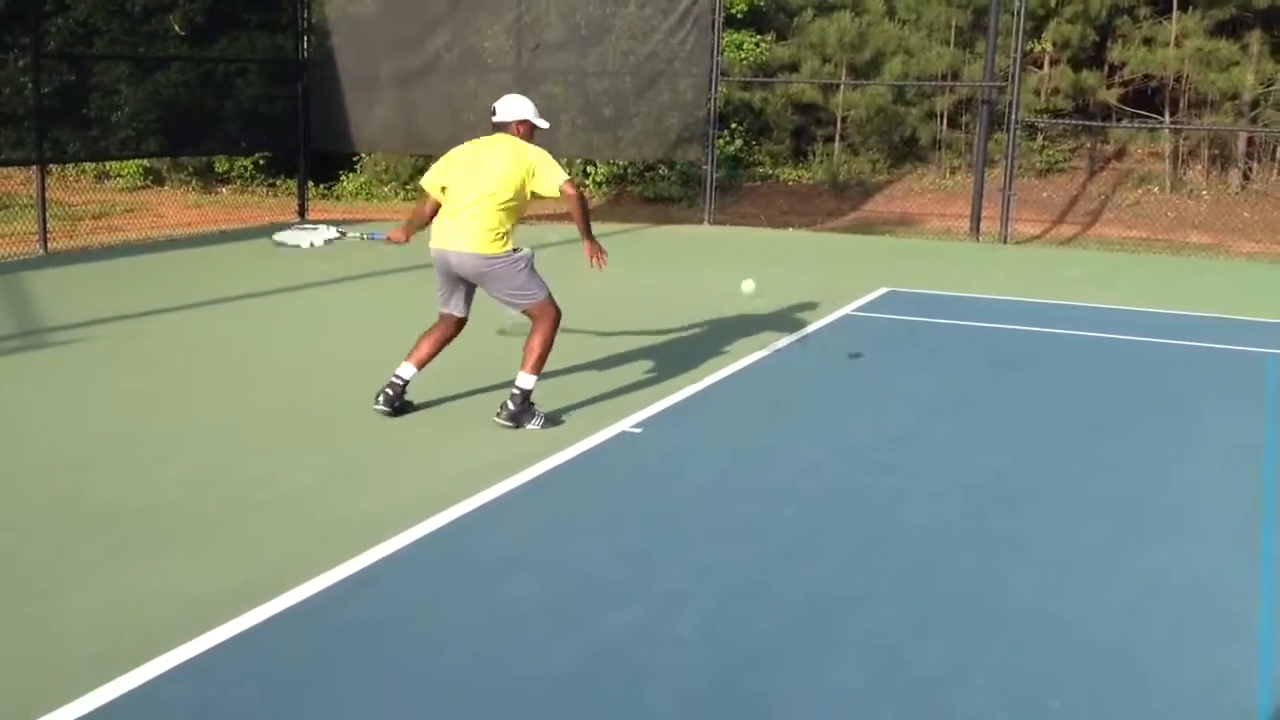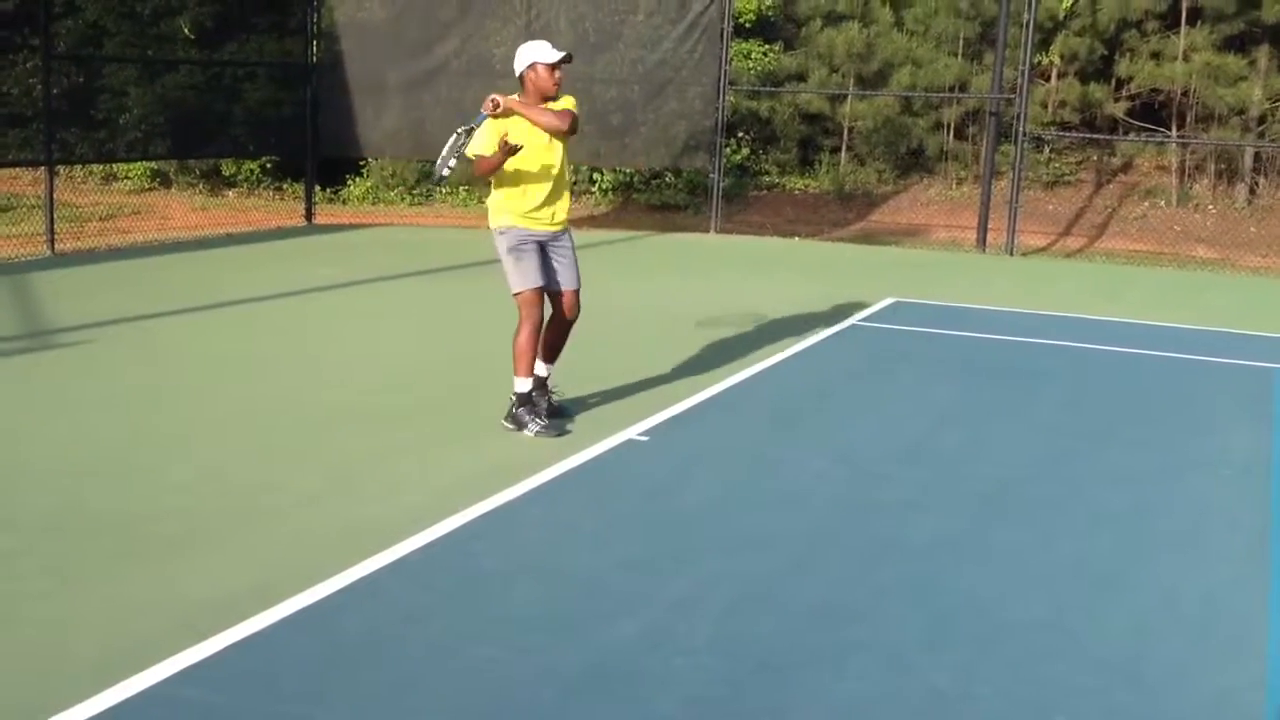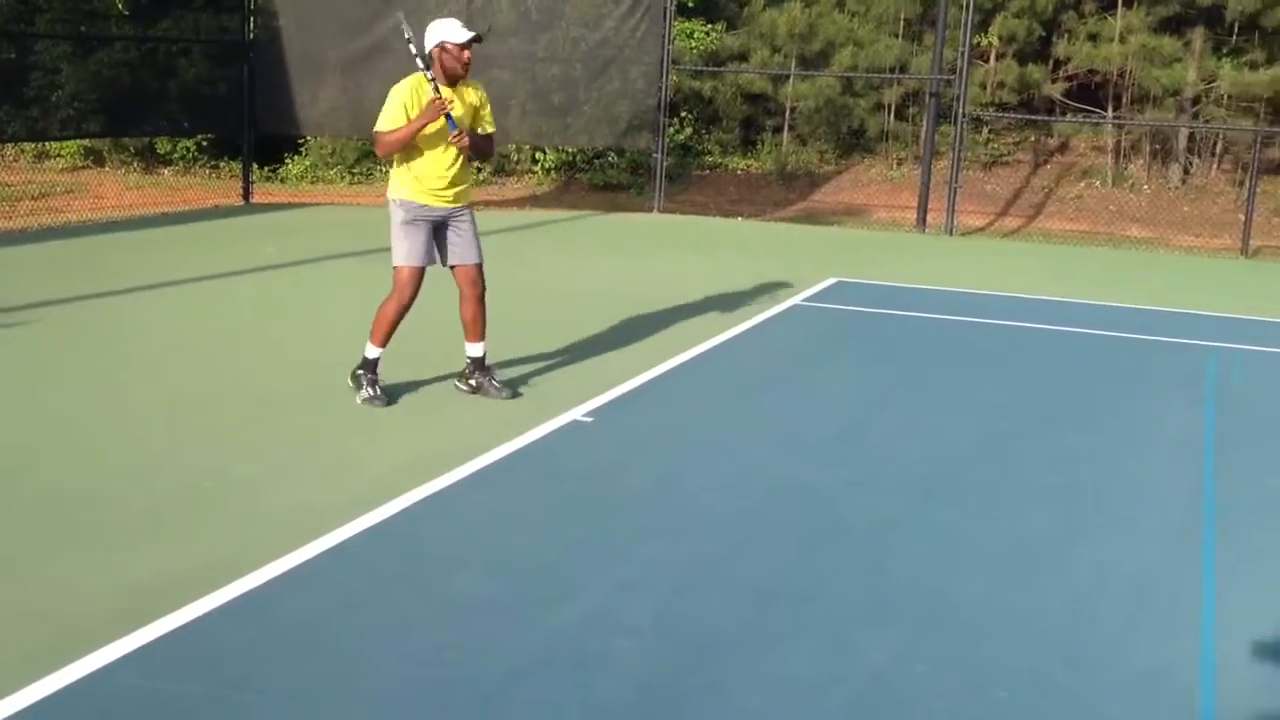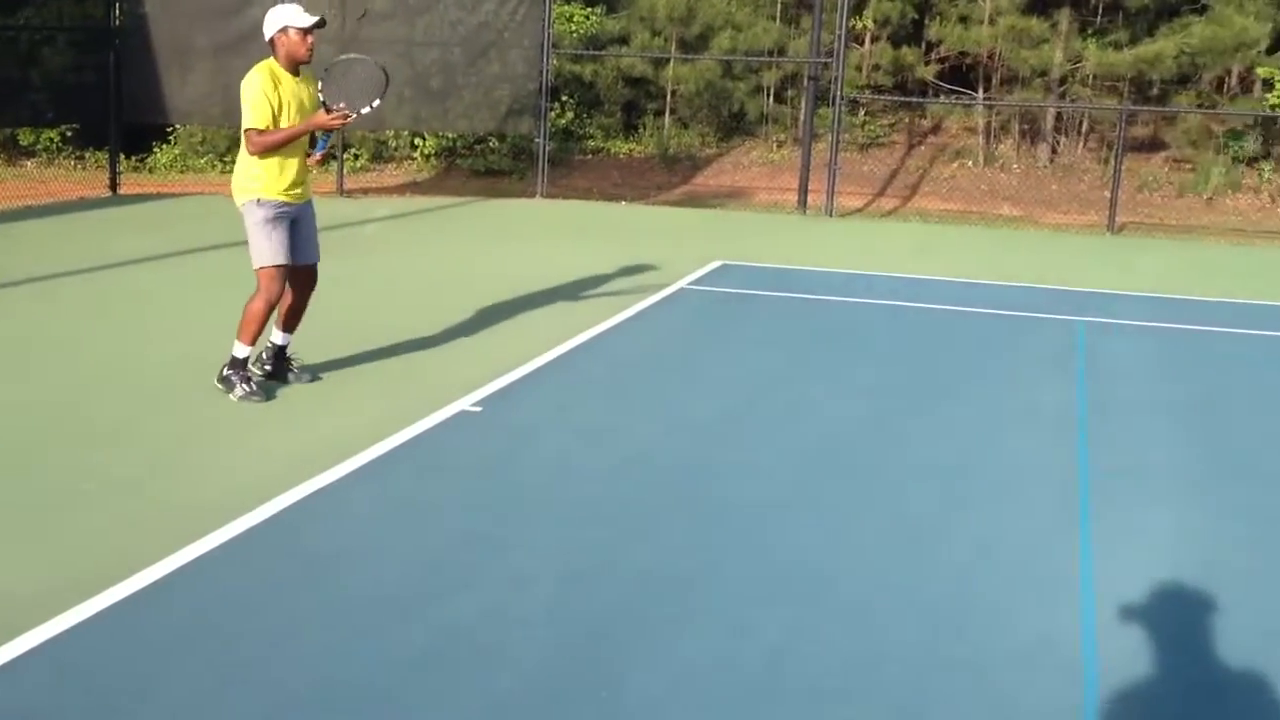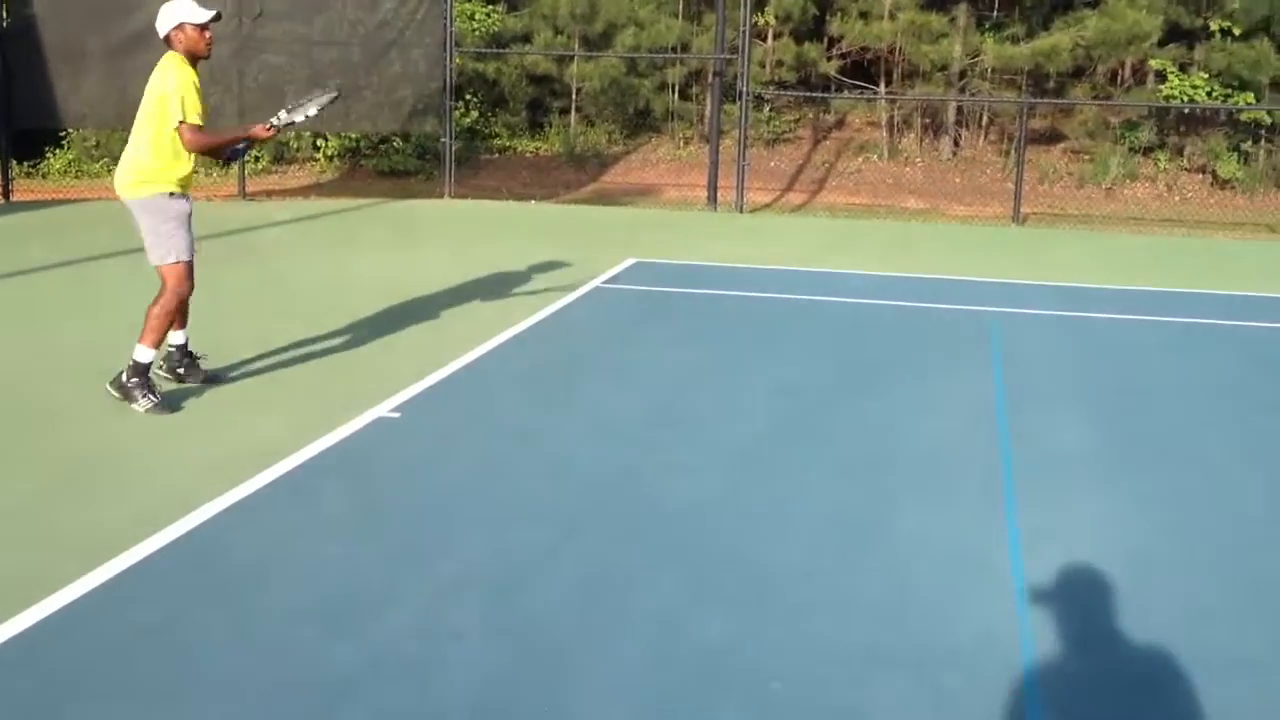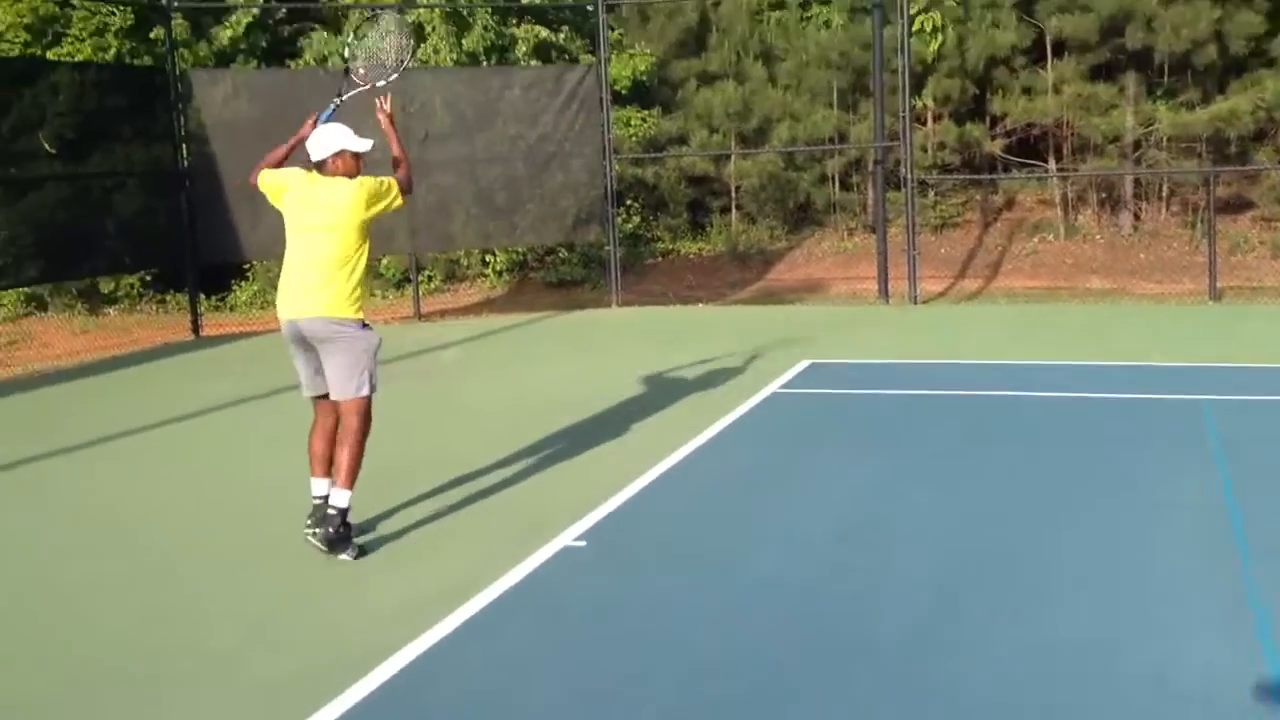
dt=0.5s
person 1, frame 1
left shoulder: (465, 152)
right shoulder: (530, 154)
left elbow: (427, 204)
right elbow: (572, 195)
left wrist: (404, 230)
right wrist: (588, 239)
left hip: (443, 249)
right hip: (483, 251)
left knee: (448, 324)
right knee: (548, 316)
left ankle: (392, 390)
right ankle: (516, 404)
person 1, frame 2
left shoulder: (563, 107)
right shoulder: (498, 115)
left elbow: (566, 126)
right elbow: (480, 169)
left wrist: (516, 104)
right wrist: (497, 156)
left hip: (556, 227)
right hip: (513, 225)
left knee: (568, 310)
right knee: (532, 313)
left ankle: (538, 385)
right ankle: (520, 405)
person 1, frame 3
left shoulder: (474, 94)
right shoulder: (408, 89)
left elbow: (487, 149)
right elbow: (383, 147)
left wrist: (471, 143)
right wrist: (427, 119)
left hip: (454, 205)
right hip: (411, 203)
left knee: (474, 285)
right knee: (406, 290)
left ankle: (475, 371)
right ankle: (365, 370)
person 1, frame 4
left shoulder: (306, 82)
right shoulder: (260, 80)
right elbow: (255, 144)
left wrist: (314, 153)
right wrist: (312, 124)
left hip: (297, 197)
right hip: (262, 196)
left knee: (304, 281)
right knee: (272, 288)
left ankle: (274, 356)
right ankle: (234, 369)
person 1, frame 5
left shoulder: (177, 70)
right shoulder: (179, 75)
right elbow: (193, 141)
left wrist: (222, 149)
right wrist: (249, 134)
left hip: (157, 186)
right hip: (154, 189)
left knee: (176, 277)
right knee: (178, 285)
left ankle: (178, 358)
right ankle: (133, 376)
person 1, frame 6
left shoulder: (292, 183)
right shoulder: (361, 190)
left elbow: (257, 174)
right elbow: (405, 182)
left wrist: (298, 138)
right wrist: (390, 126)
left hip: (293, 315)
right hip: (336, 317)
left knee: (326, 411)
right knee: (356, 419)
left ankle: (321, 508)
right ankle: (333, 523)
